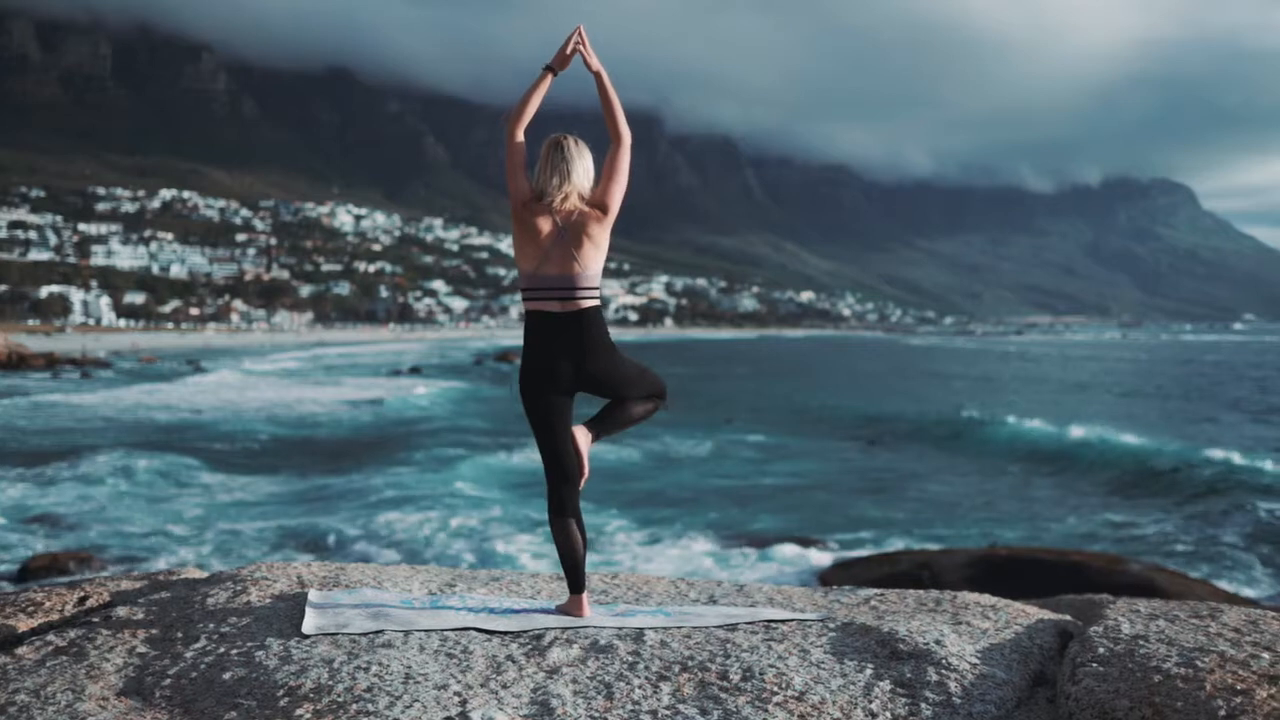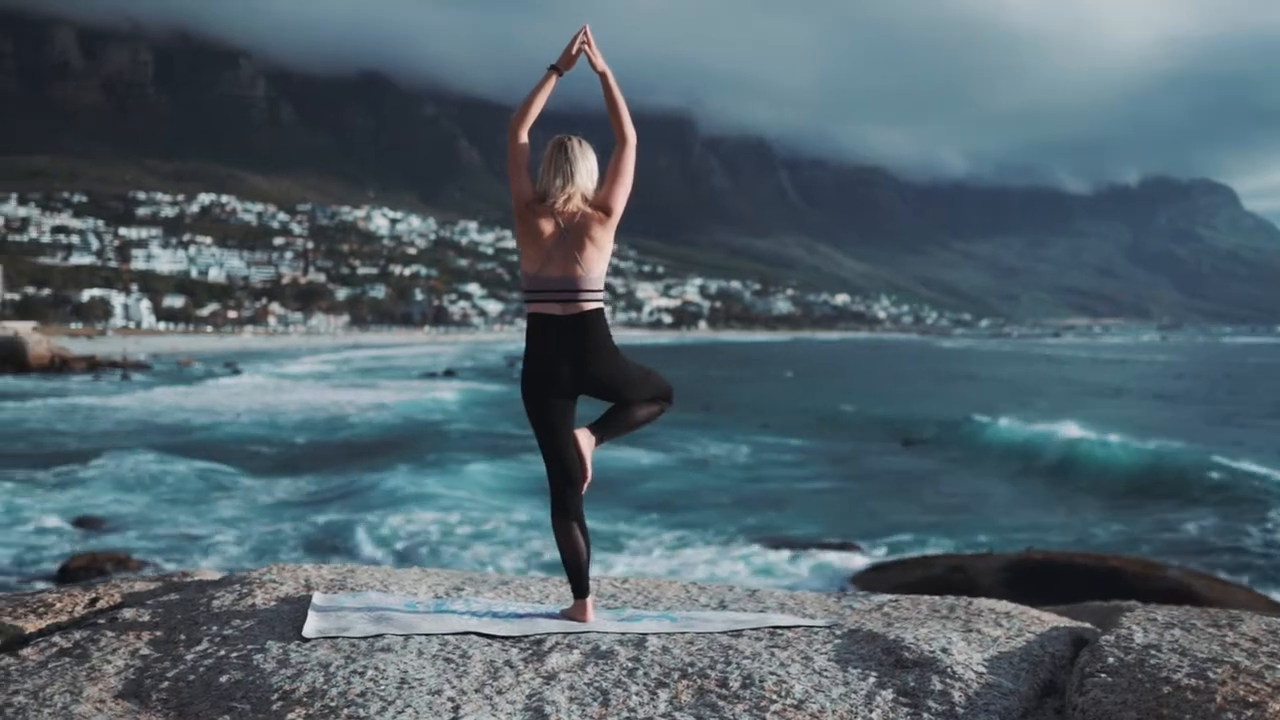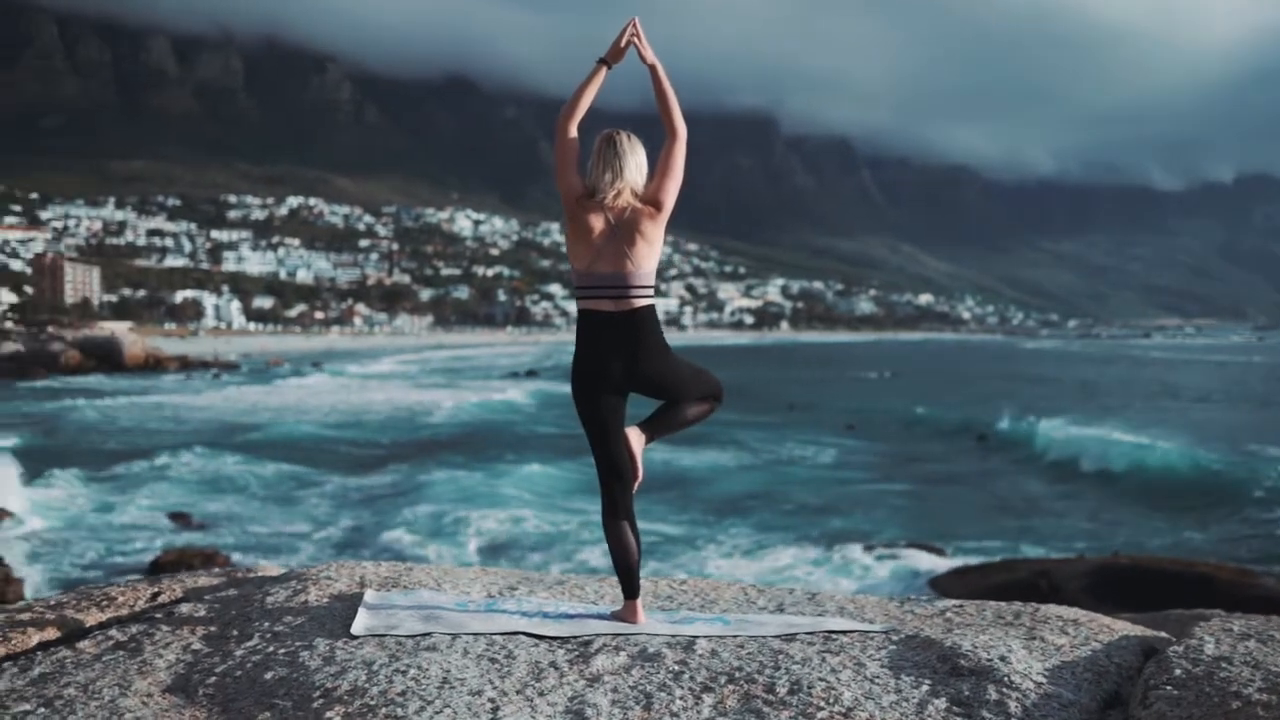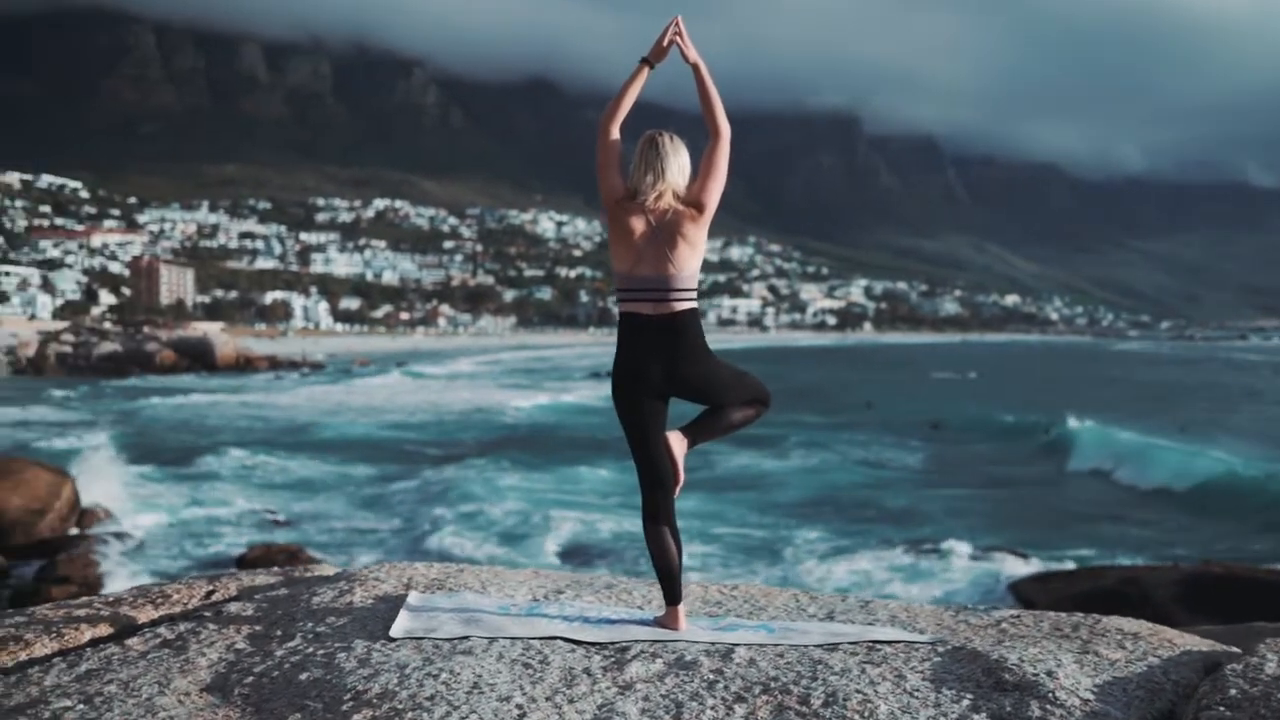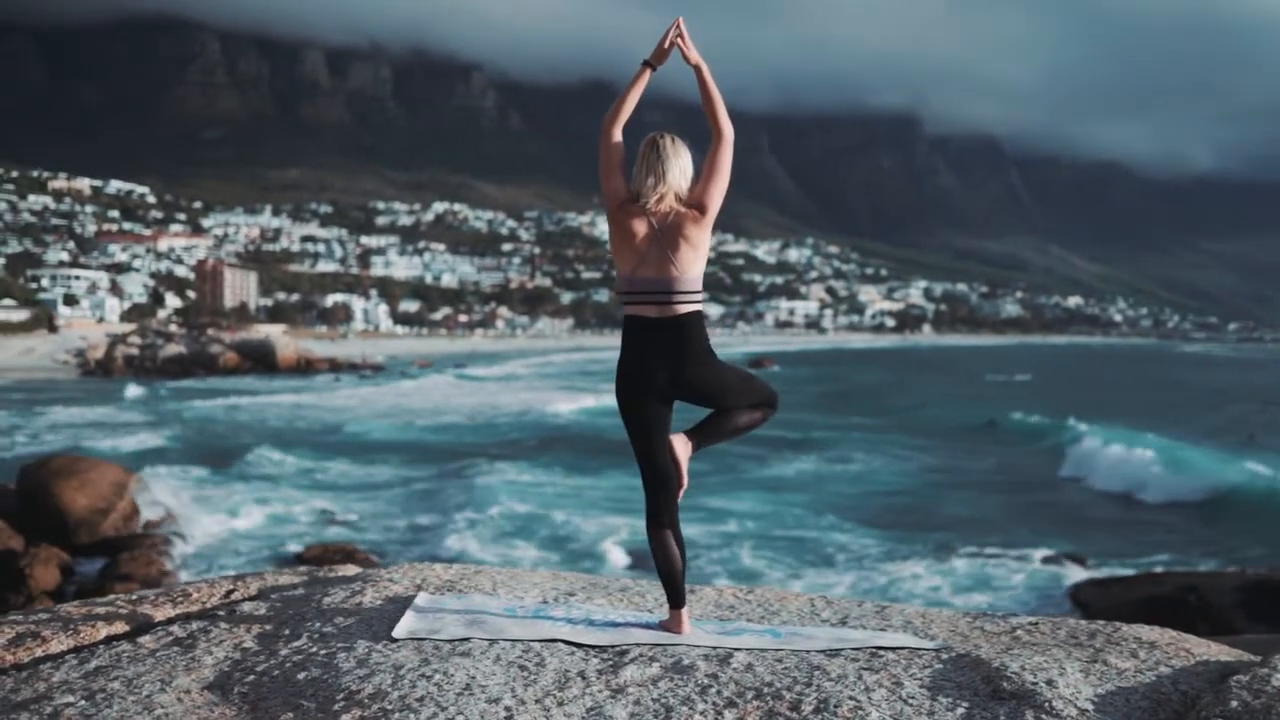
dt=1s
person 1, frame 1
left shoulder: (525, 216)
right shoulder: (599, 216)
left elbow: (513, 132)
right elbow: (622, 137)
left wrist: (552, 69)
right wrist: (596, 69)
left hip: (540, 358)
right hip: (590, 351)
left knee: (561, 484)
right knee: (653, 391)
left ankle: (578, 599)
right ankle: (589, 432)
person 1, frame 2
left shoulder: (527, 217)
right shoulder: (602, 219)
left elbow: (516, 133)
right elbow: (627, 139)
left wrist: (557, 69)
right wrist: (601, 69)
left hip: (542, 360)
right hip: (593, 354)
left knee: (564, 488)
right knee: (659, 393)
left ankle: (582, 603)
right ankle: (593, 436)
person 1, frame 3
left shoulder: (577, 213)
right shoulder: (653, 214)
left elbow: (566, 127)
right elbow: (678, 133)
left wrist: (607, 62)
right wrist: (651, 62)
left hip: (593, 358)
right hip: (644, 351)
left knee: (614, 487)
right knee: (710, 391)
left ankle: (632, 606)
right ankle: (643, 434)
person 1, frame 4
left shoulder: (619, 215)
right shoulder: (695, 217)
left elbow: (608, 129)
right elbow: (721, 133)
left wrist: (650, 61)
right wrist: (694, 61)
left hip: (634, 360)
right hip: (685, 355)
left knee: (655, 492)
right knee: (757, 396)
left ankle: (674, 611)
right ankle: (685, 438)
person 1, frame 5
left shoulder: (622, 219)
right shoulder: (698, 219)
left elbow: (610, 132)
right elbow: (724, 134)
left wrist: (651, 64)
right wrist: (696, 63)
left hip: (638, 364)
right hip: (690, 359)
left knee: (659, 495)
right knee: (765, 400)
left ankle: (678, 615)
right ankle: (691, 442)
